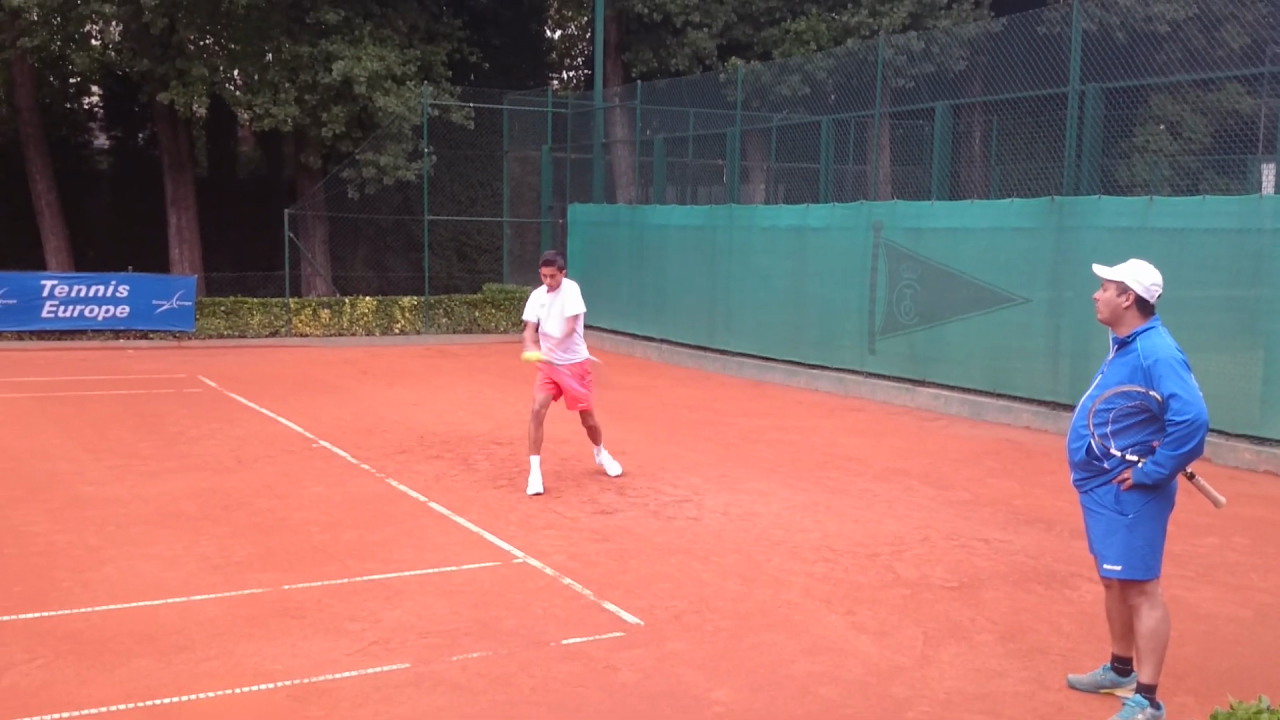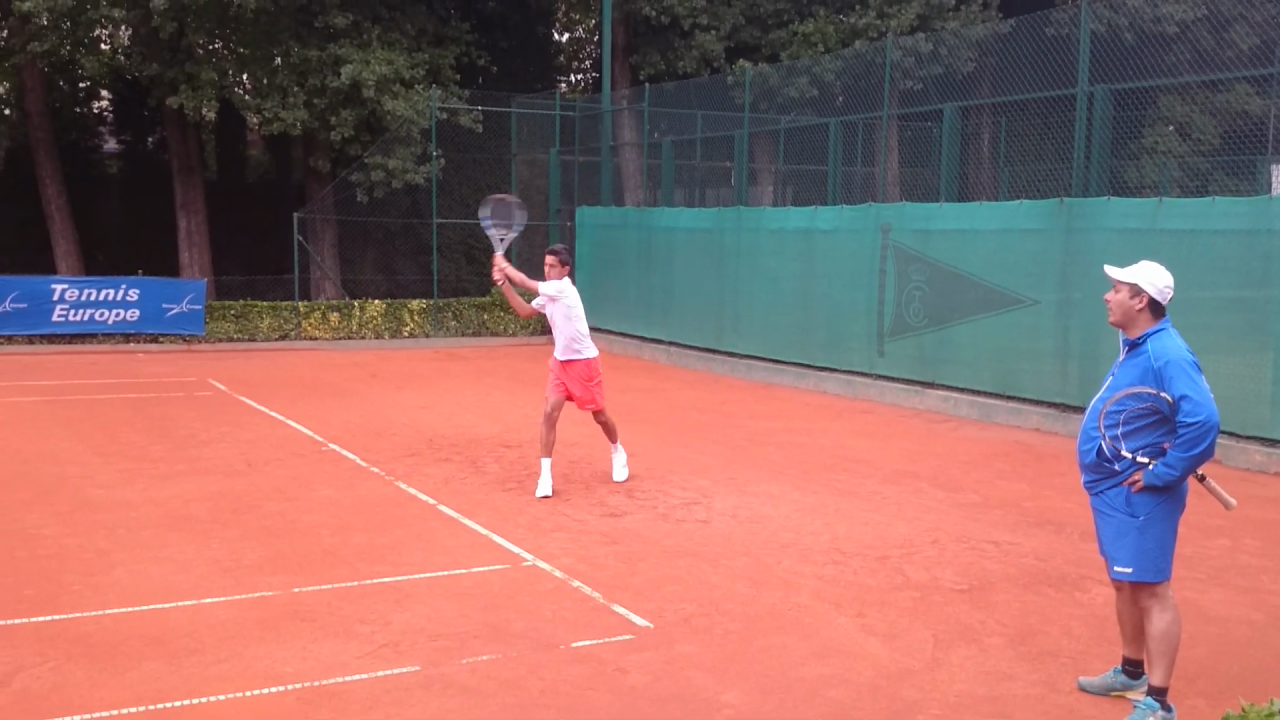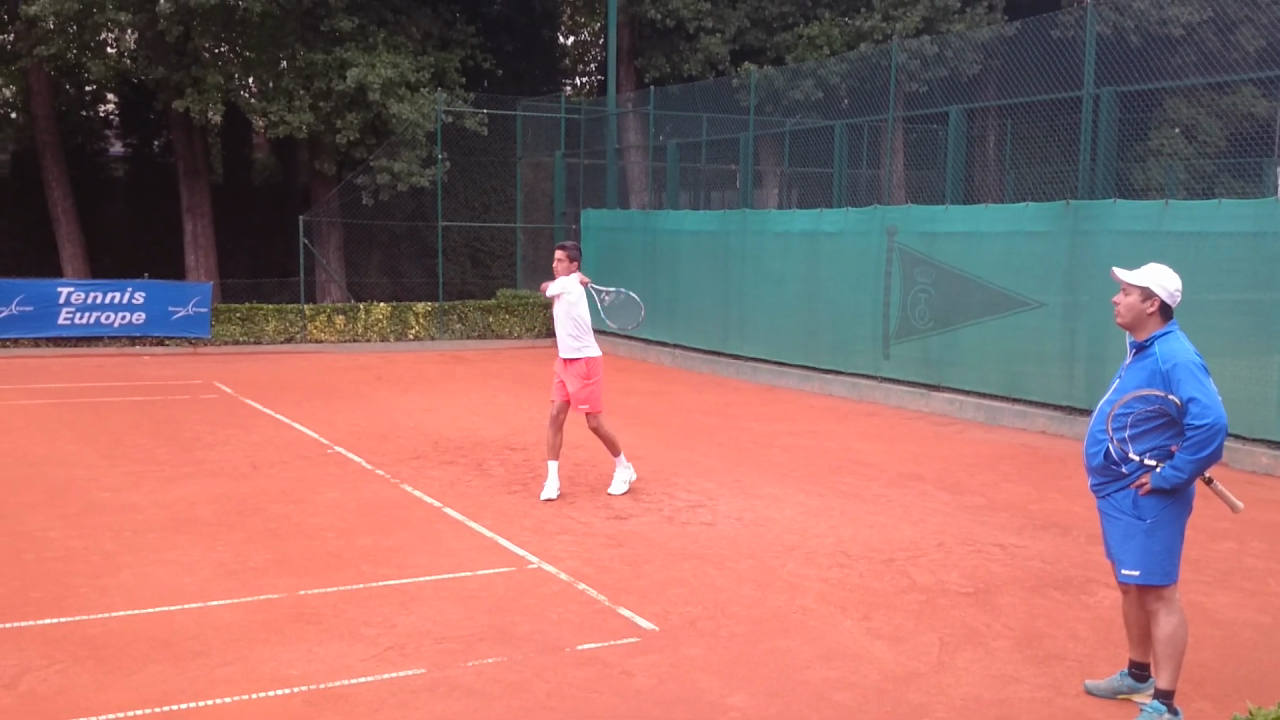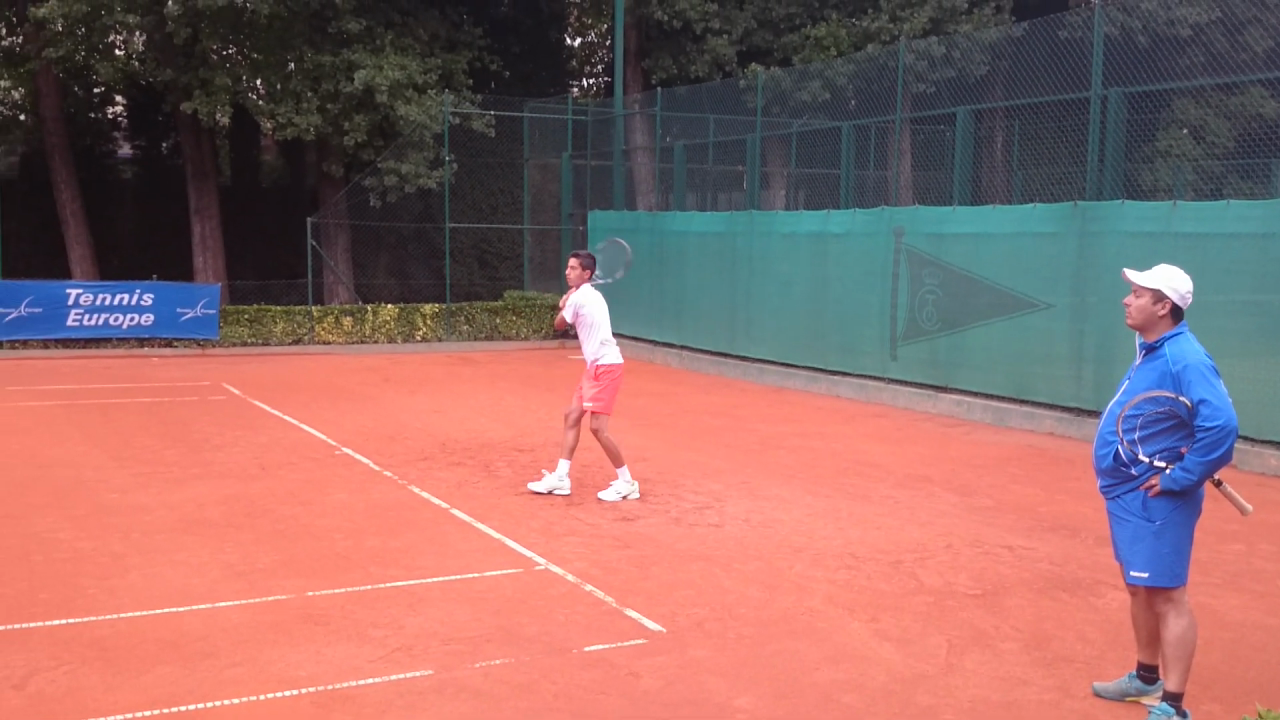
dt=0.2s
person 1, frame 1
left shoulder: (1156, 352)
right shoulder: (1123, 346)
left elbow: (1191, 419)
left wrist: (1151, 472)
left hip: (1128, 494)
right hip: (1102, 488)
left knee: (1140, 589)
right knee: (1114, 583)
right ankle: (1121, 670)
person 1, frame 2
left shoulder: (1166, 354)
right shoulder: (1133, 348)
left elbow: (1202, 421)
left wrist: (1161, 474)
left hip: (1138, 497)
right hip: (1112, 490)
left knee: (1150, 592)
right knee: (1124, 585)
right ankle: (1131, 672)
person 1, frame 3
left shoulder: (1174, 357)
right shoulder: (1140, 351)
left elbow: (1210, 424)
left wrist: (1169, 477)
left hip: (1146, 500)
right hip: (1118, 493)
left knee: (1158, 595)
right knee: (1131, 588)
right ankle: (1138, 675)
person 1, frame 4
left shoulder: (1185, 359)
right shoulder: (1150, 352)
left elbow: (1220, 425)
left wrist: (1177, 479)
right wrist: (1114, 450)
left hip: (1155, 502)
right hip: (1129, 493)
left knee: (1166, 597)
right knee: (1140, 590)
right ankle: (1146, 678)
person 2, frame 1
left shoulder: (572, 291)
right shoulder: (537, 297)
left elbow: (570, 327)
right elbow: (530, 331)
left wrist: (551, 345)
right wrist: (532, 348)
left hip: (574, 364)
right hip: (547, 363)
left knee: (588, 419)
right knee: (537, 411)
left ankle: (600, 453)
right ankle: (535, 473)
person 2, frame 2
left shoulder: (563, 287)
right shoulder: (549, 293)
left elbow: (527, 283)
right elbow: (524, 311)
left wrist: (503, 264)
right wrist: (503, 281)
left hip: (584, 361)
right hip: (561, 362)
left knee: (600, 416)
right knee: (549, 415)
left ankle: (618, 452)
right ankle: (545, 476)
person 2, frame 3
left shoulder: (565, 284)
right shoulder: (571, 285)
left elbow: (547, 290)
left hip: (584, 362)
right hip: (565, 361)
left knee: (594, 423)
right knee: (555, 417)
left ankle: (624, 469)
right ankle: (552, 479)
person 2, frame 4
left shoulder: (577, 297)
right shoulder: (588, 295)
left elbow: (559, 325)
left wrist: (563, 306)
left hip: (606, 366)
right hip: (596, 366)
left knee: (597, 427)
right knee: (572, 418)
left ankle: (626, 483)
right ankle: (559, 477)
